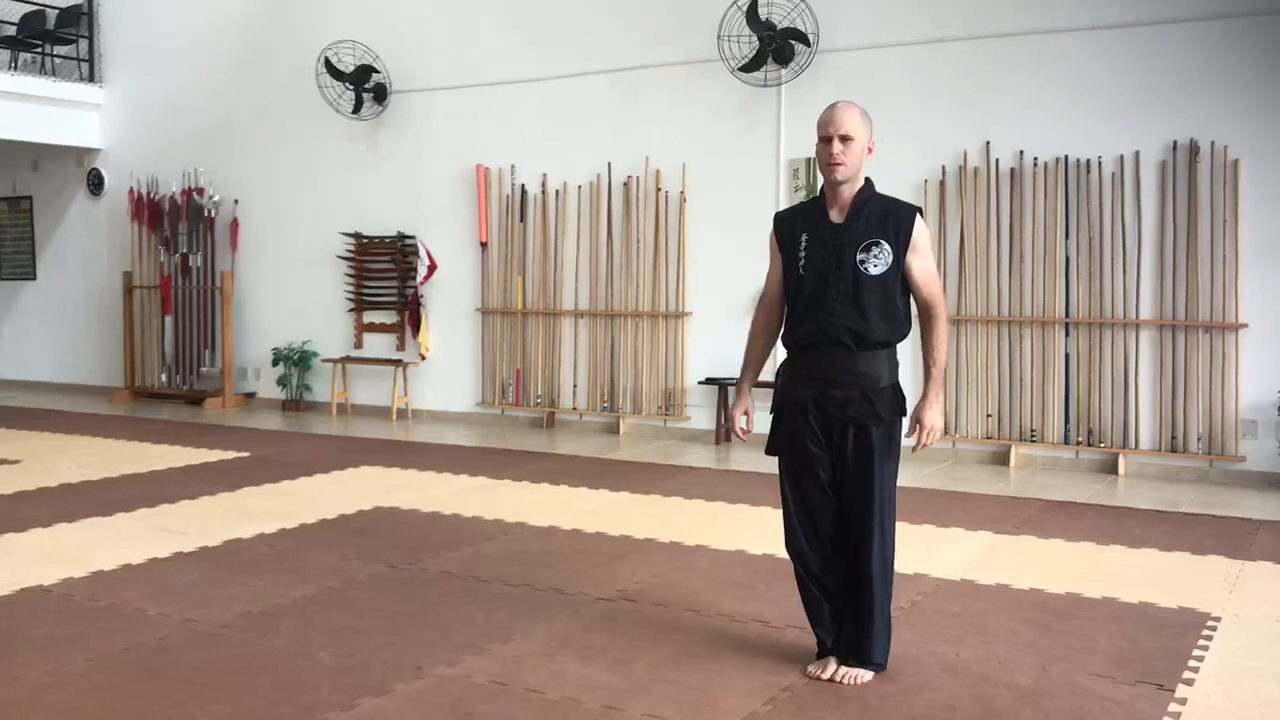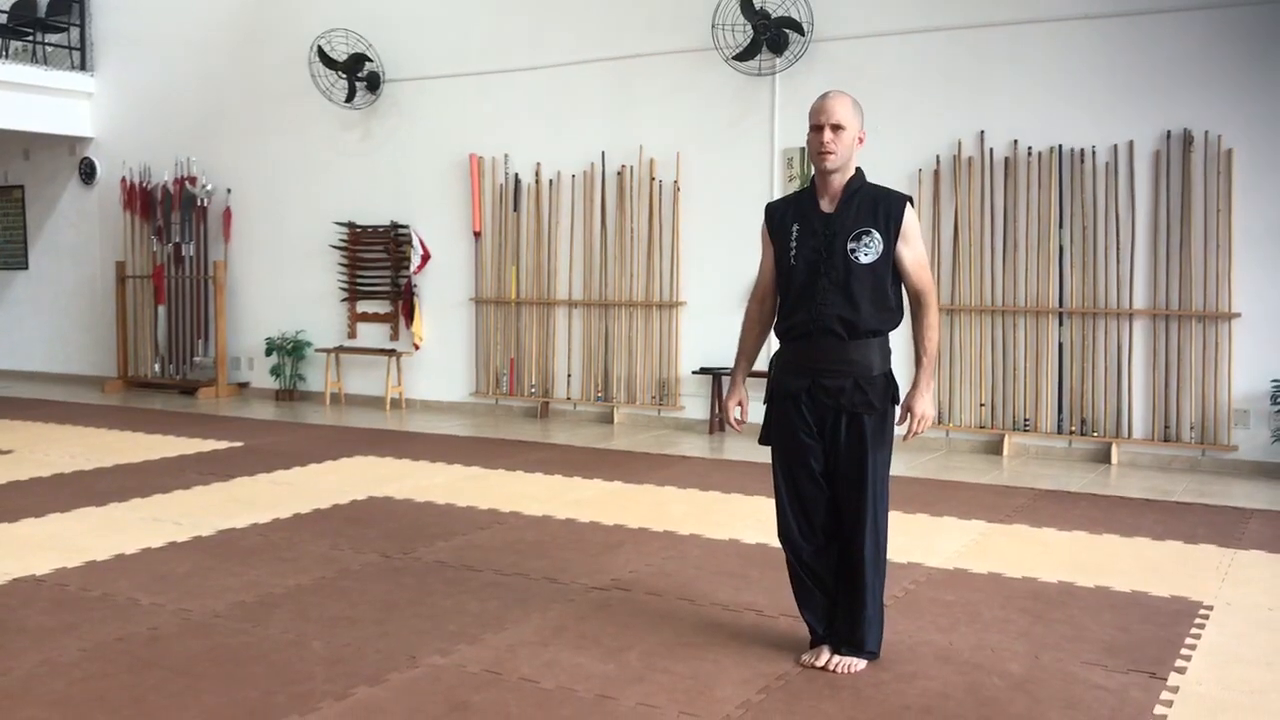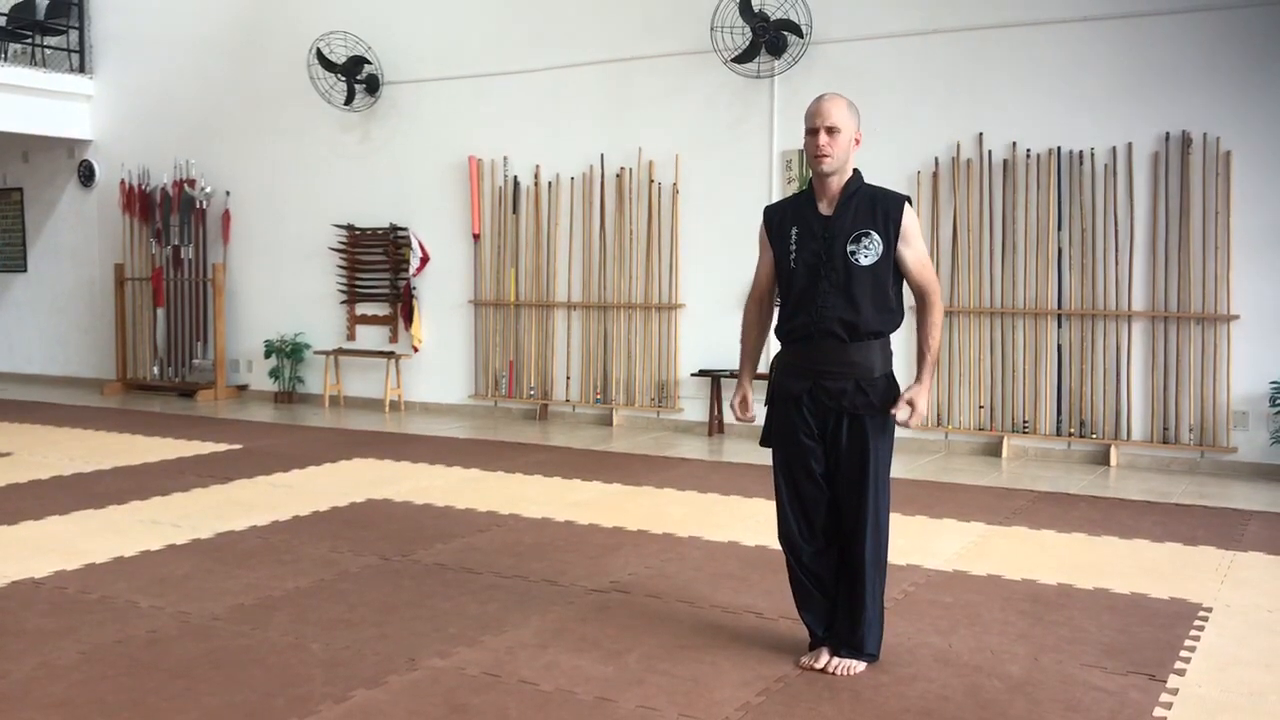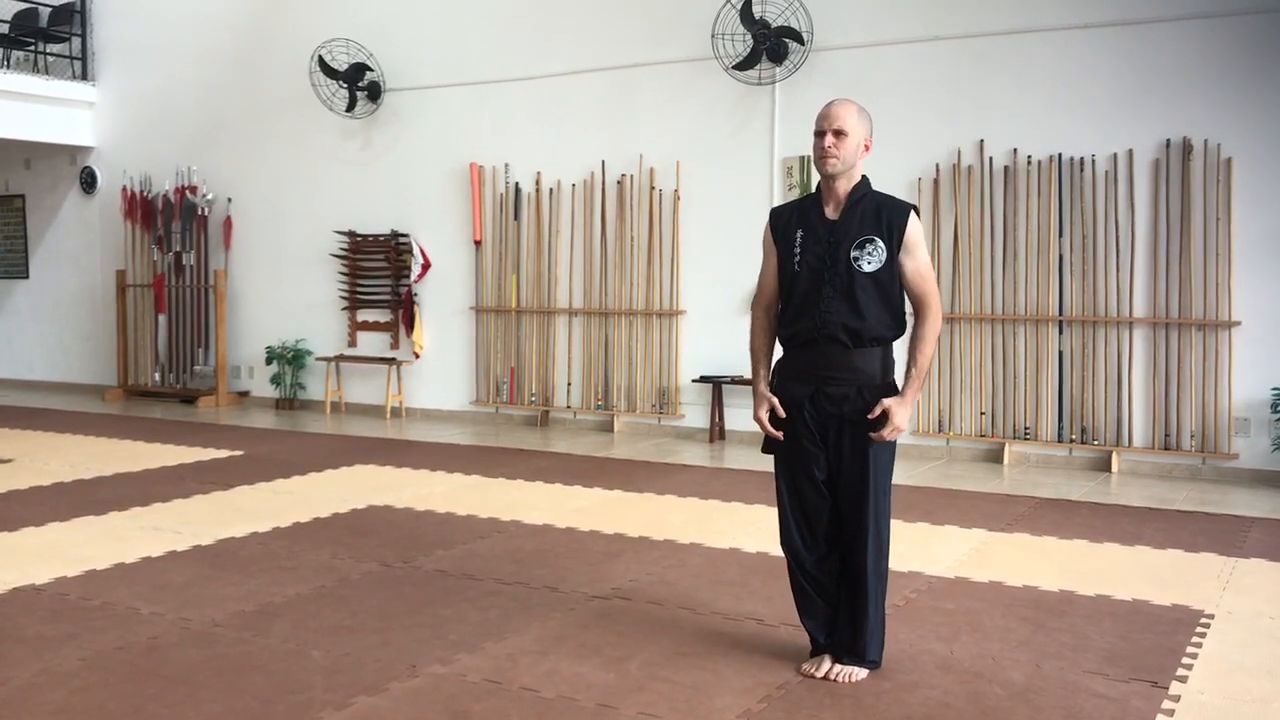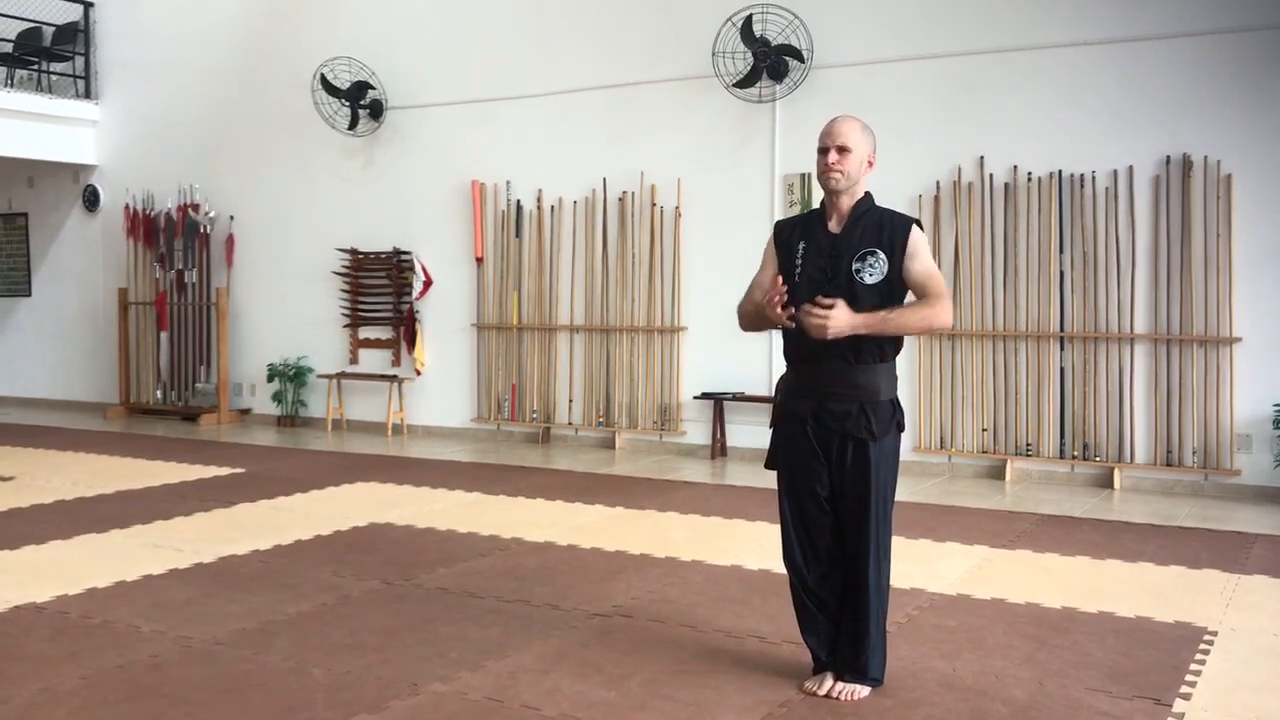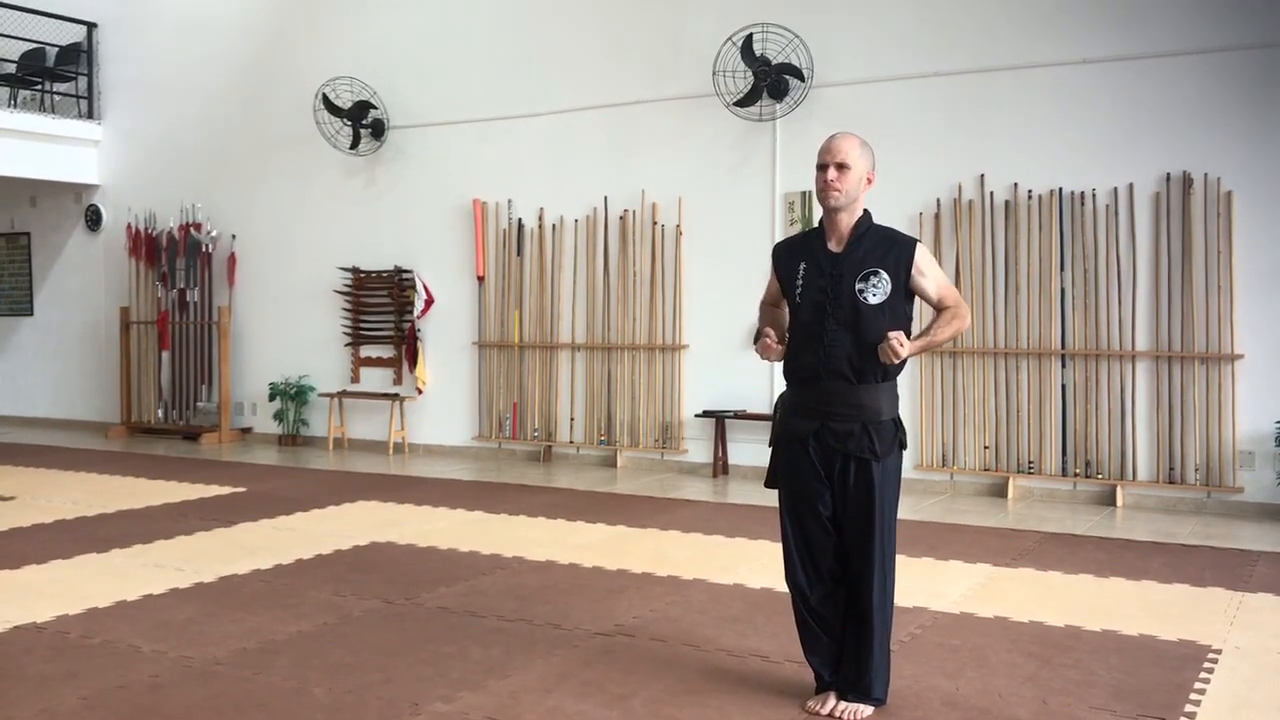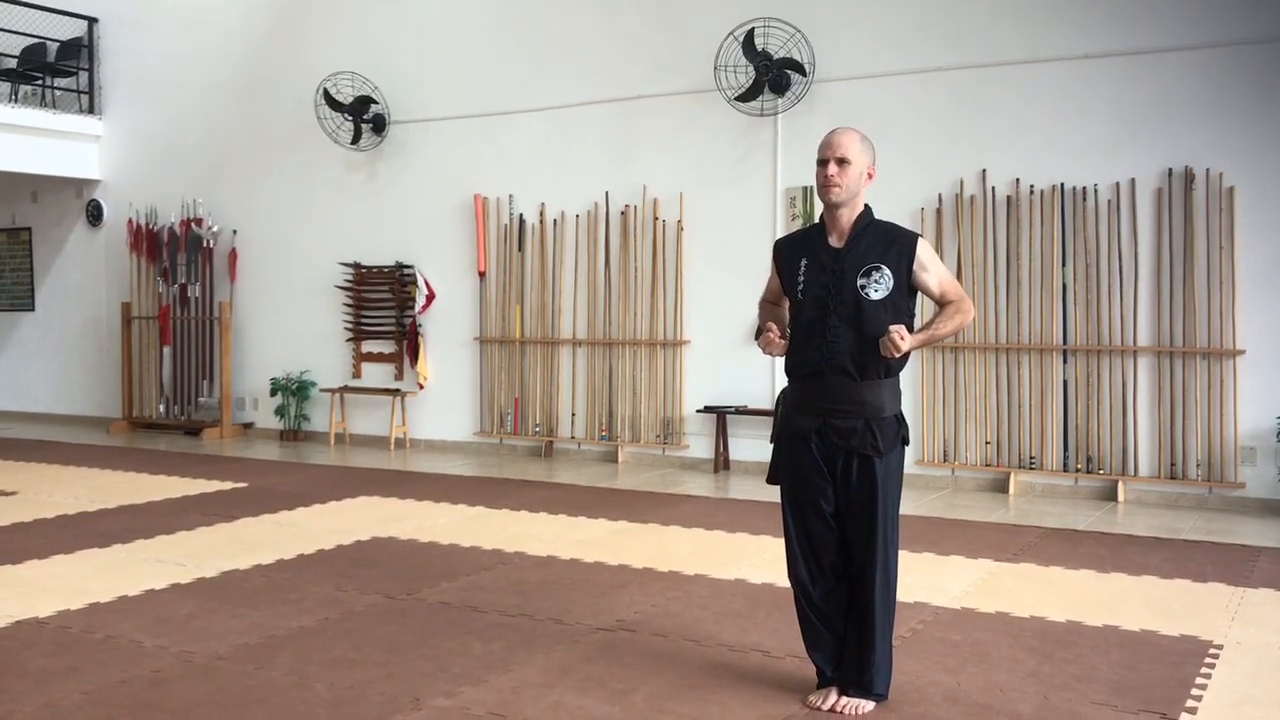
dt=0.7s
person 1, frame 1
left shoulder: (901, 222)
right shoulder: (789, 225)
left elbow: (933, 310)
right elbow: (770, 311)
left wrist: (933, 395)
right wrist: (745, 388)
left hip: (869, 390)
right hip: (801, 390)
left knee: (867, 526)
right knee: (809, 527)
left ankle: (863, 649)
right ankle: (830, 642)
person 1, frame 2
left shoulder: (892, 211)
right shoulder: (781, 216)
left elbow: (924, 299)
right elbow: (763, 301)
left wrist: (925, 383)
right wrist: (739, 378)
left hip: (862, 379)
right hip: (794, 379)
left knee: (860, 515)
right knee: (802, 516)
left ankle: (857, 637)
right ankle: (823, 631)
person 1, frame 3
left shoulder: (891, 211)
right shoulder: (779, 218)
left elbow: (929, 296)
right elbow: (761, 299)
left wrist: (923, 379)
right wrist: (745, 375)
left hip: (862, 381)
right hip: (795, 381)
left knee: (859, 516)
right knee: (802, 518)
left ankle: (855, 640)
right ankle: (821, 633)
person 1, frame 4
left shoulder: (896, 219)
right shoulder: (784, 222)
left elbow: (928, 311)
right elbow: (765, 309)
left wrist: (908, 396)
right wrist: (760, 387)
left hip: (865, 388)
right hip: (797, 388)
left knee: (862, 524)
right knee: (805, 525)
left ankle: (859, 647)
right ankle: (824, 640)
person 1, frame 5
left shoulder: (900, 233)
right shoulder: (788, 234)
left elbow: (938, 312)
right elbow: (748, 313)
left wrist: (853, 323)
right wrist: (769, 311)
left hip: (865, 405)
right hip: (800, 401)
left knee: (862, 541)
right knee: (806, 542)
left ankle: (859, 665)
right ankle: (825, 658)
person 1, frame 6
left shoulder: (901, 252)
right shoulder: (789, 254)
left elbow: (956, 310)
left wrist: (913, 346)
right wrist: (769, 336)
left hip: (868, 423)
right hip: (802, 421)
left knee: (867, 559)
right knee: (809, 559)
person 1, frame 7
left shoulder: (902, 247)
right shoulder: (791, 250)
left elbow: (959, 305)
left wrist: (914, 339)
right wrist: (770, 331)
left hip: (870, 420)
right hip: (803, 418)
left knee: (869, 555)
right knee: (811, 555)
right ankle: (830, 672)
